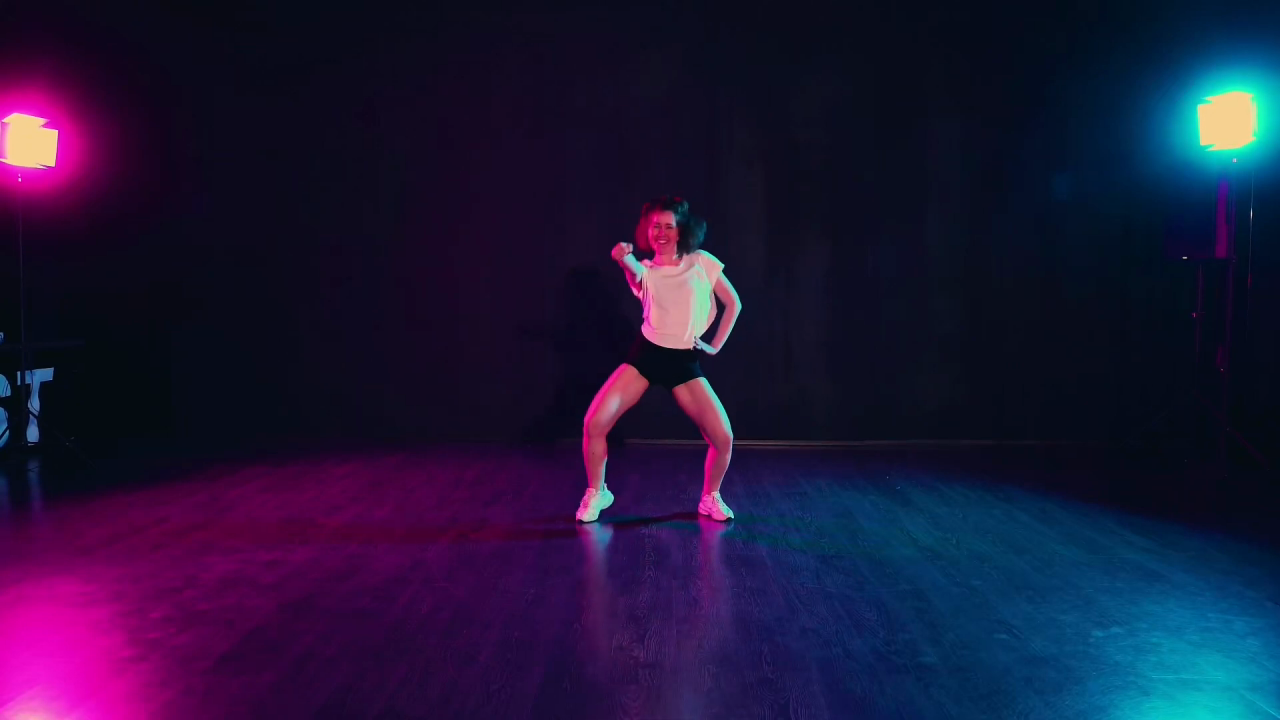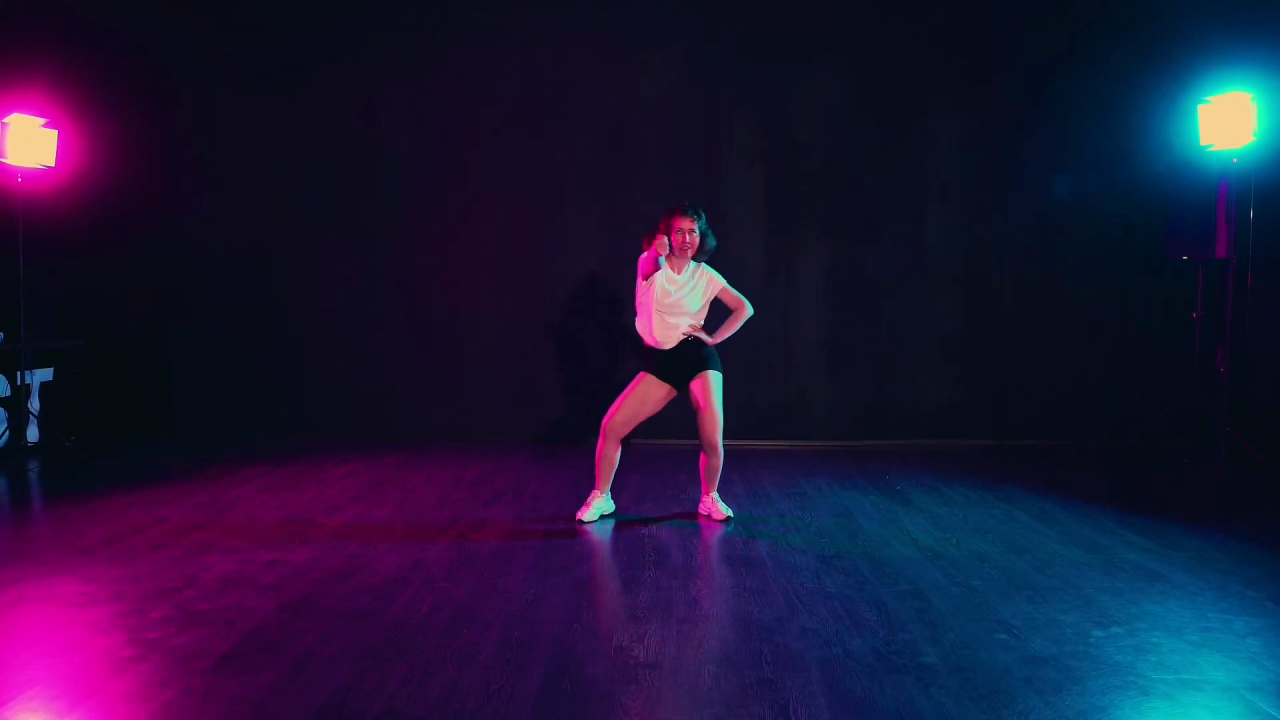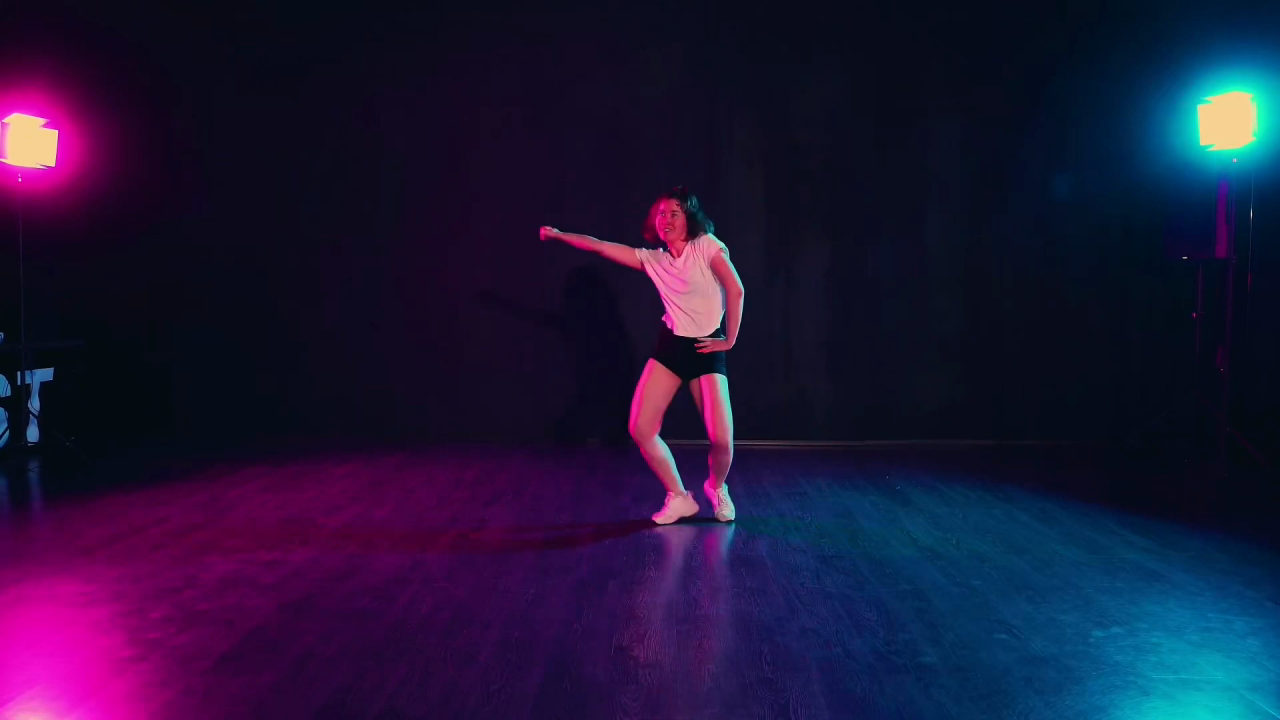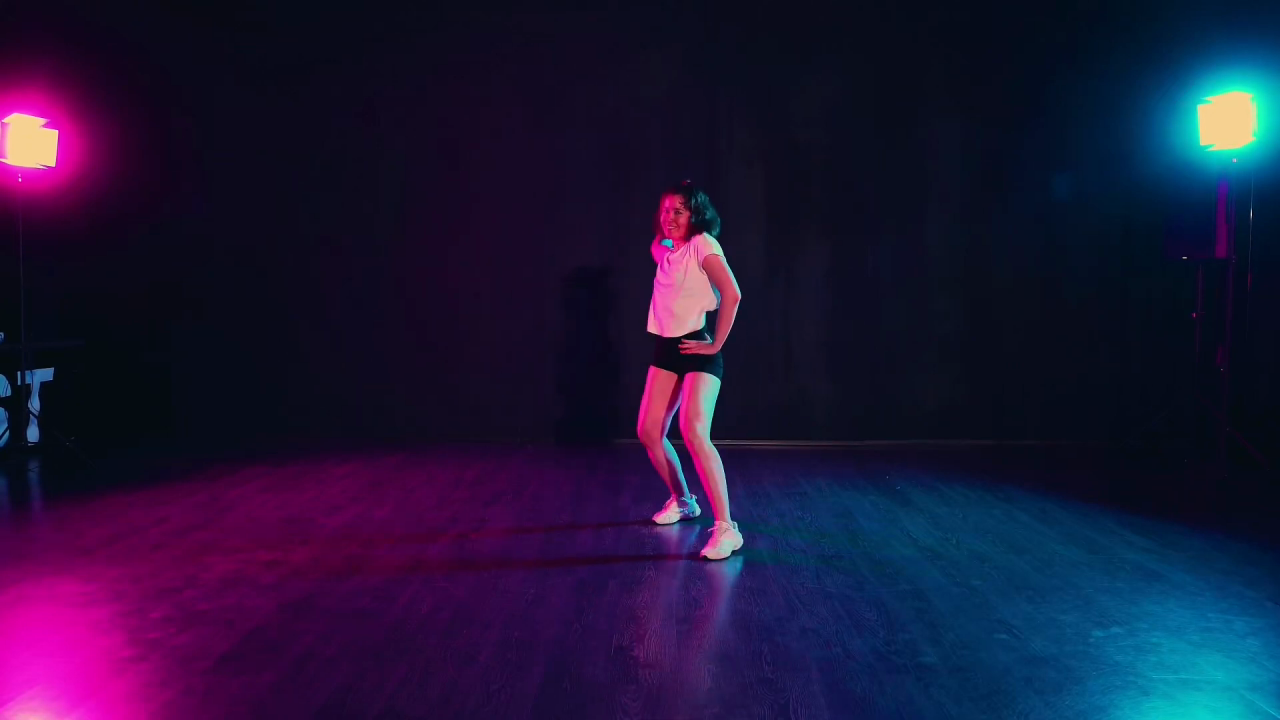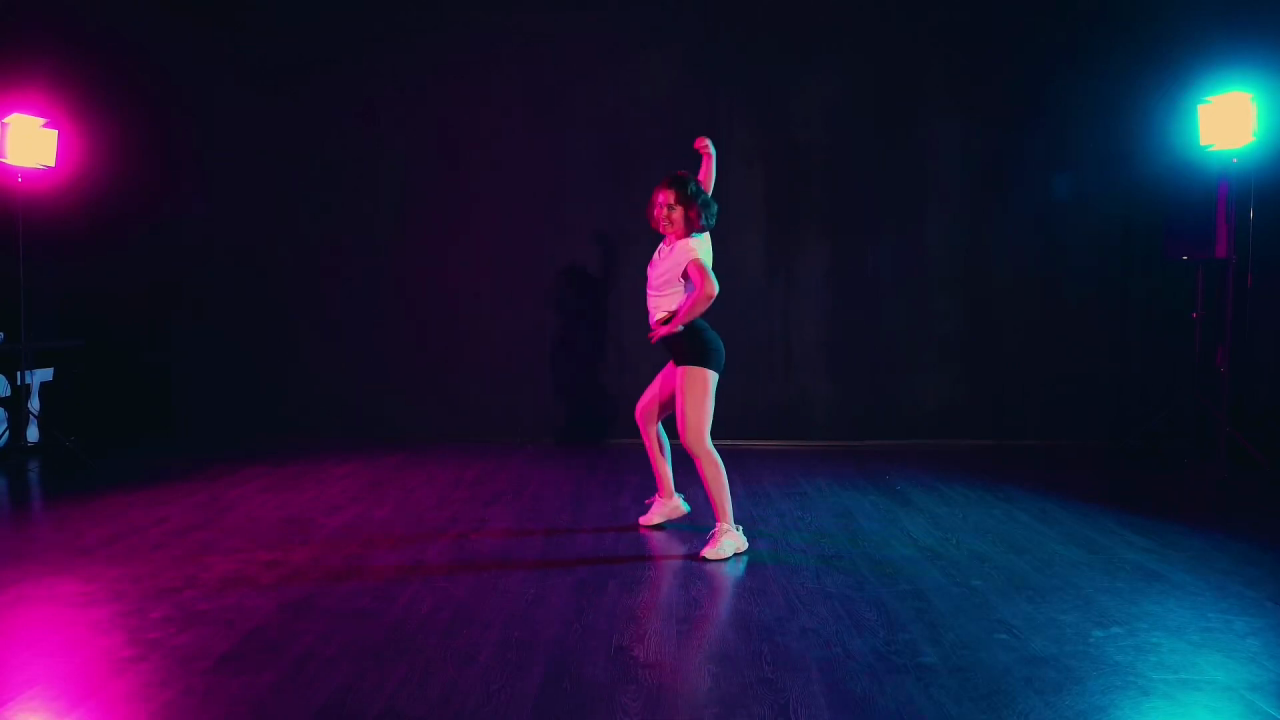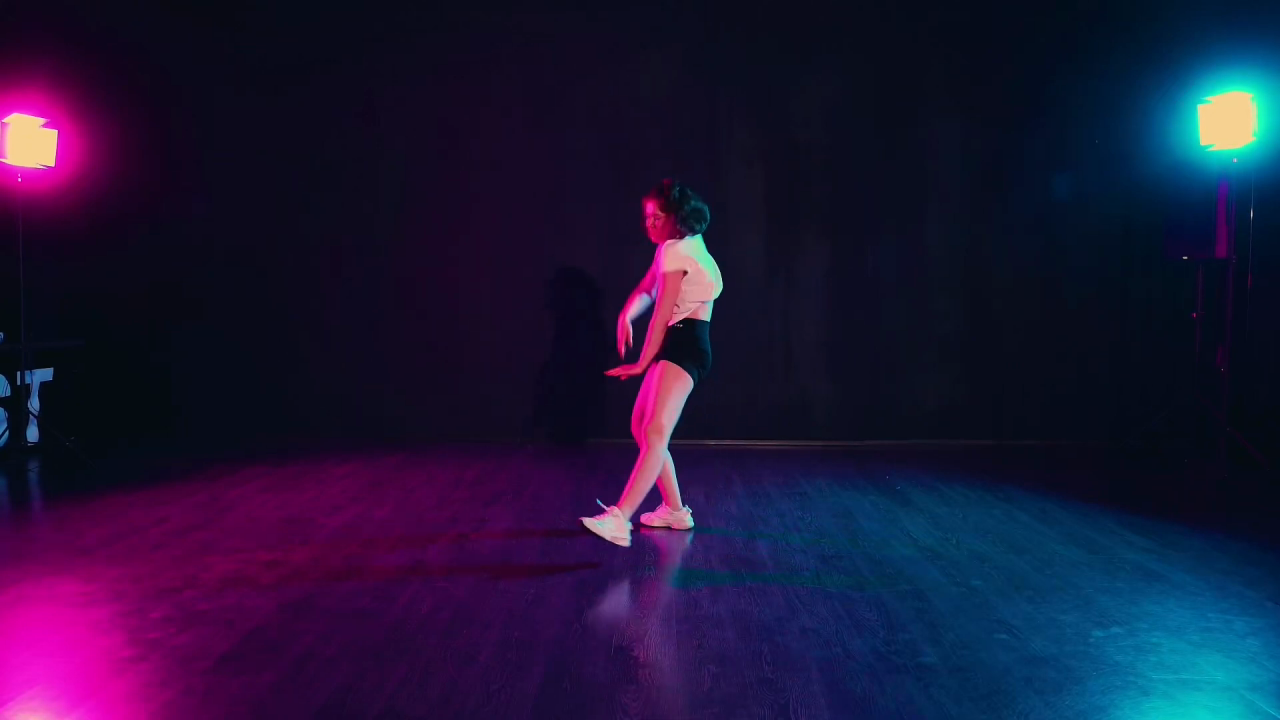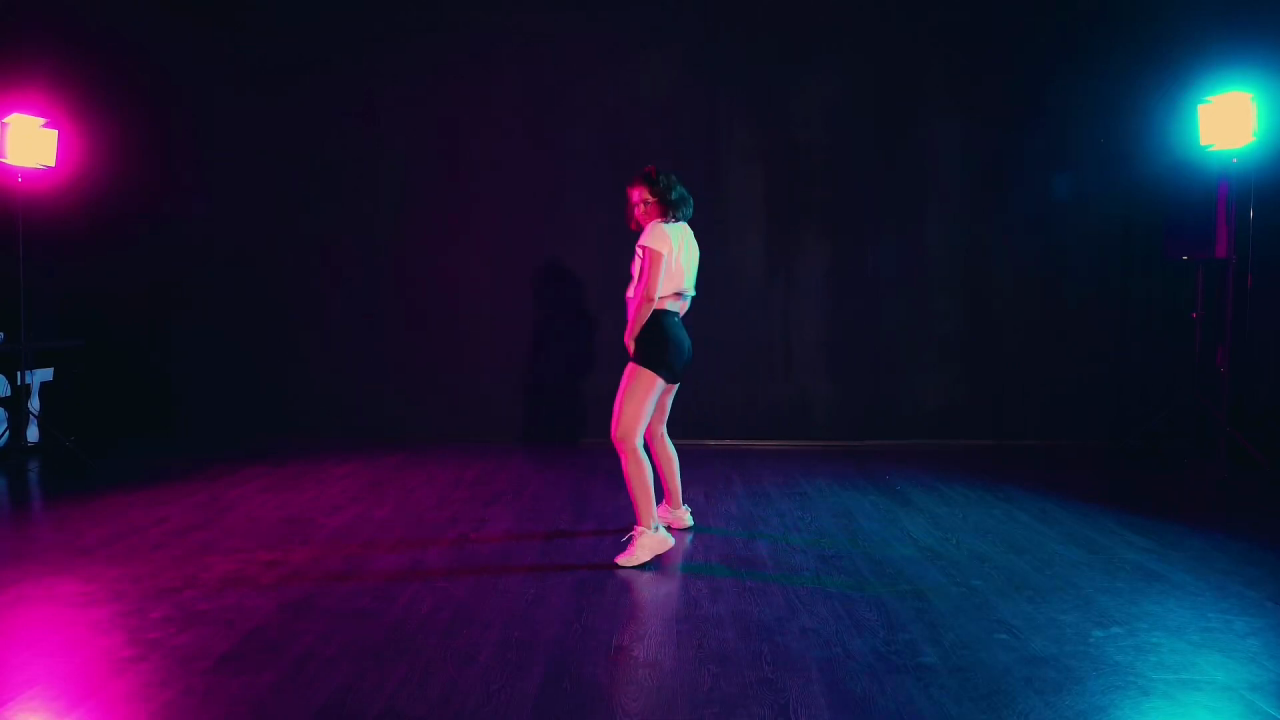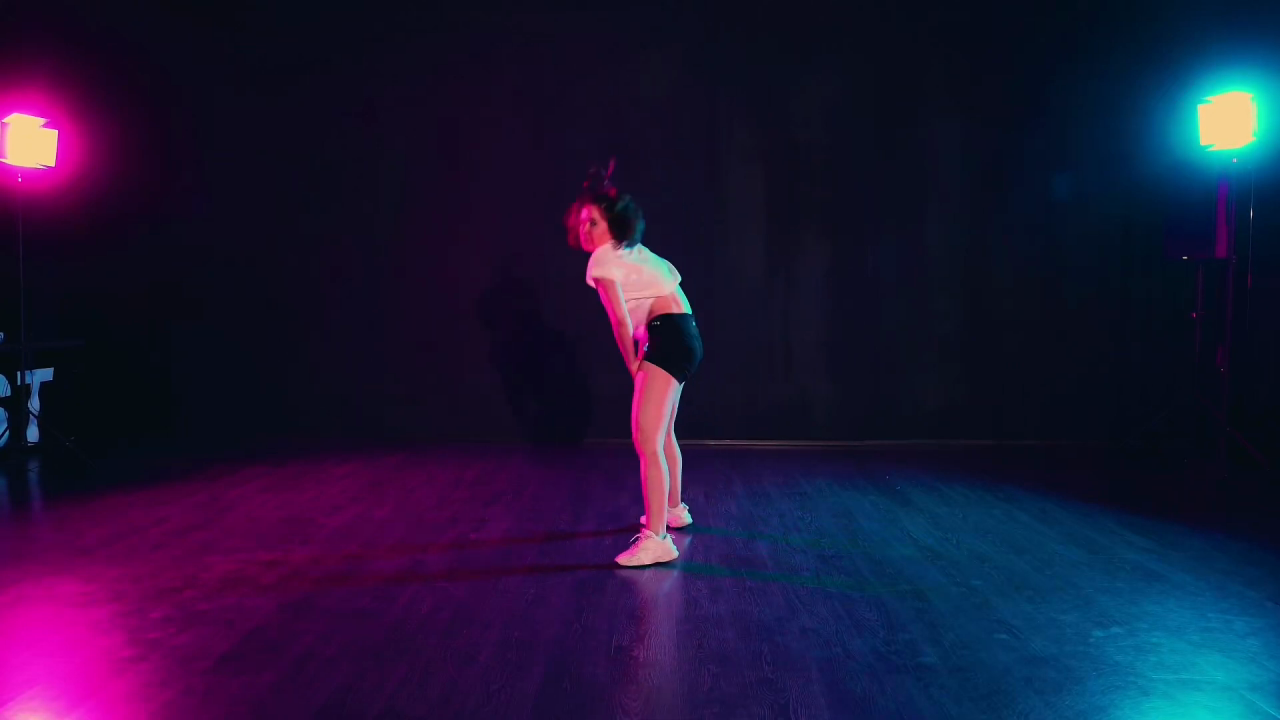
dt=0.3s
person 1, frame 1
left shoulder: (705, 263)
right shoulder: (642, 269)
left elbow: (734, 304)
right elbow: (637, 273)
left wrist: (715, 346)
right wrist: (625, 259)
left hip: (685, 361)
right hip: (646, 355)
left knee: (723, 438)
right knee: (594, 424)
left ankle: (710, 498)
right ankle: (596, 493)
person 1, frame 2
left shoulder: (705, 275)
right shoulder: (651, 265)
left elbow: (744, 309)
right elbow: (652, 262)
left wrist: (715, 337)
right wrist: (658, 249)
left hip: (697, 357)
right hip: (658, 361)
left knee: (711, 438)
right knee: (610, 427)
left ankle: (709, 498)
right ankle: (600, 497)
person 1, frame 3
left shoulder: (707, 245)
right shoulder: (653, 259)
left elbow: (736, 291)
right elbow: (604, 248)
left wrist: (730, 340)
right wrist: (560, 234)
left hip: (706, 352)
right hip: (669, 348)
left knee: (721, 439)
right knee: (640, 429)
left ankle: (716, 488)
right ankle: (678, 497)
person 1, frame 4
left shoulder: (703, 245)
right shoulder: (671, 256)
left elbow: (732, 293)
left wrist: (715, 344)
left hip: (698, 355)
right hip: (666, 354)
left knee: (693, 433)
right knee: (650, 432)
left ankle: (726, 529)
right ankle: (682, 501)
person 1, frame 5
left shoulder: (688, 248)
right shoulder: (679, 241)
left elbow: (709, 289)
right elbow: (703, 190)
left wrist: (677, 321)
right wrist: (708, 156)
left hip: (697, 348)
right hip: (686, 349)
left knee: (693, 439)
right knee: (646, 414)
left ankle: (728, 530)
right ankle: (668, 499)
person 1, frame 6
left shoulder: (674, 251)
right shoulder: (685, 245)
left elbow: (663, 313)
right elbow: (647, 289)
left wrist: (644, 362)
right wrist: (626, 315)
left hip: (684, 345)
right hip: (681, 345)
left knee: (656, 432)
right knee: (642, 428)
left ankle: (620, 518)
right ankle: (675, 509)
person 1, frame 7
left shoulder: (657, 232)
right shoulder: (684, 234)
left elbow: (648, 294)
left wrist: (630, 333)
left hip: (655, 339)
right hip: (677, 341)
left knee: (625, 435)
right knee: (653, 431)
left ankle: (648, 533)
right ankle: (675, 509)
person 1, frame 8
left shoulder: (600, 262)
right shoulder: (634, 249)
left elbow: (621, 322)
right elbow: (667, 289)
left wrist: (632, 363)
left hip: (670, 340)
right hip: (683, 336)
left knee: (646, 438)
right knee: (661, 432)
left ankle: (657, 539)
right ankle: (672, 508)
